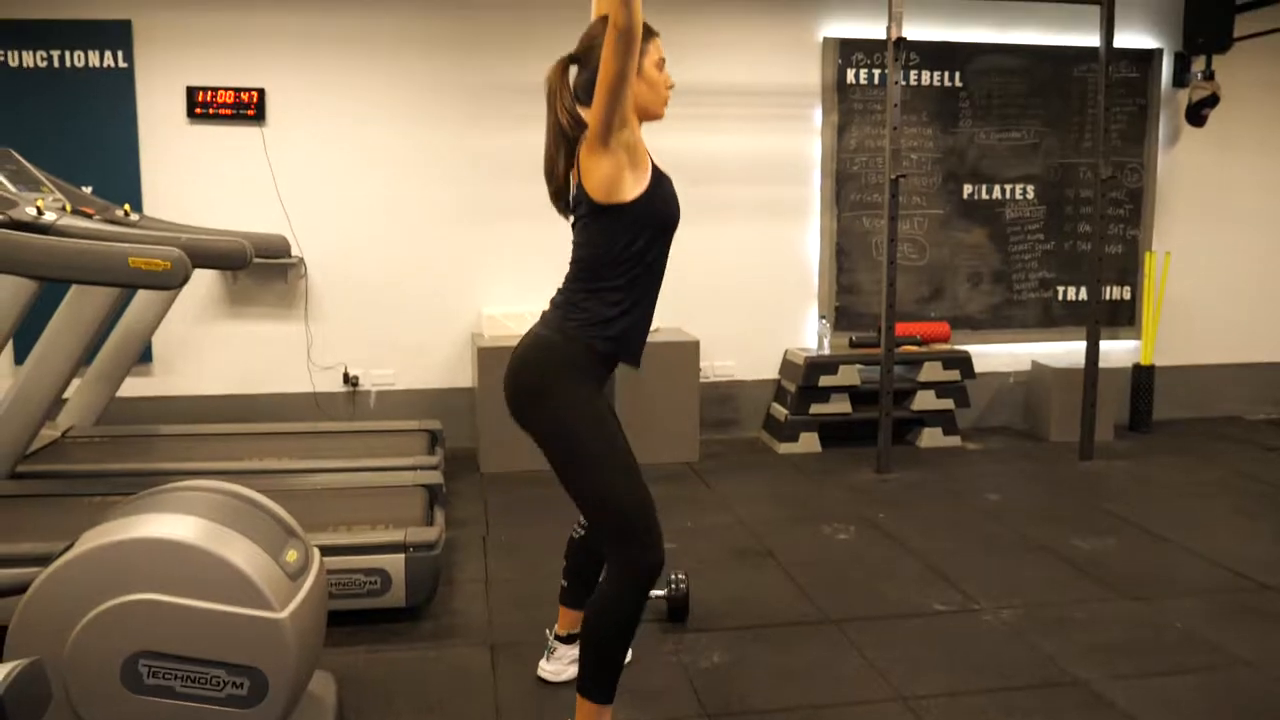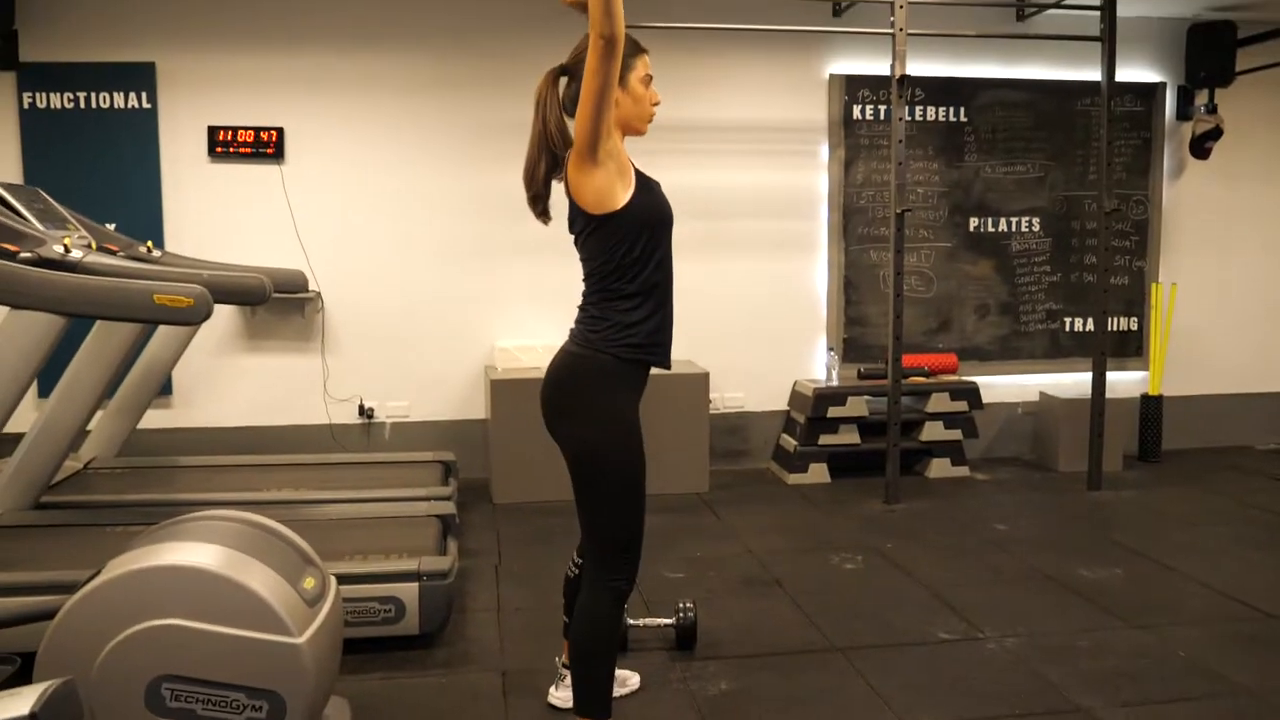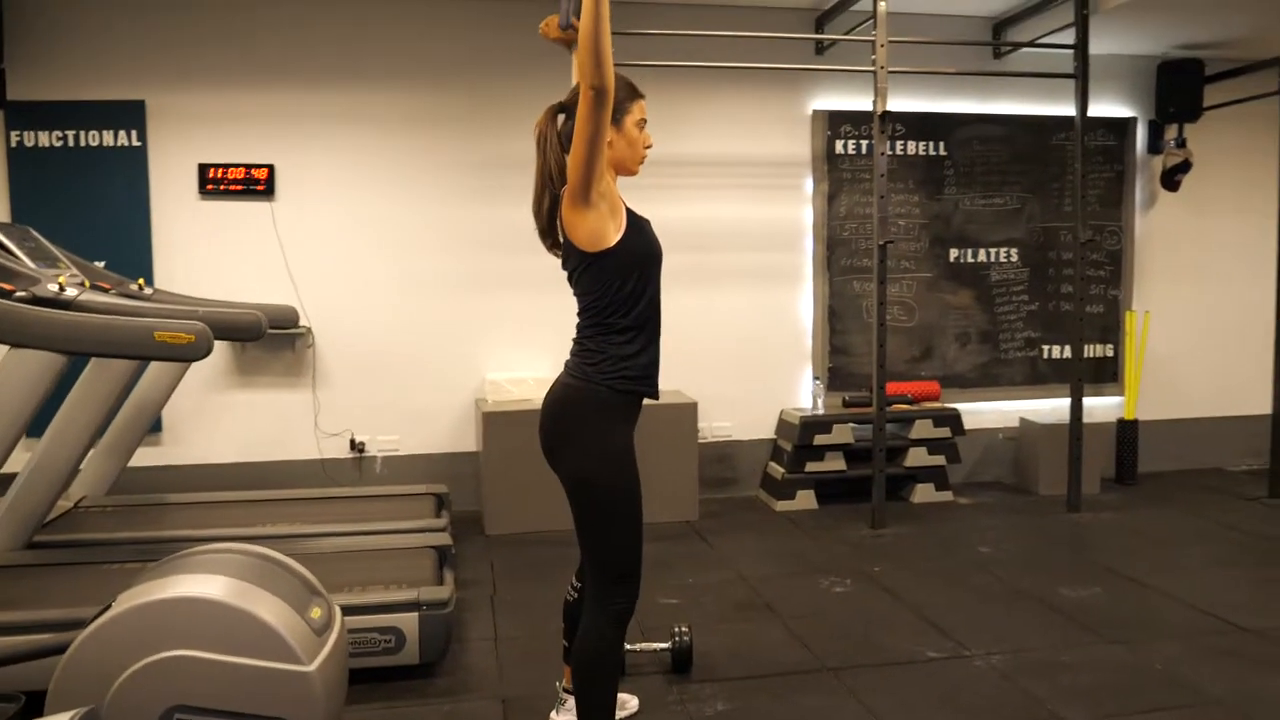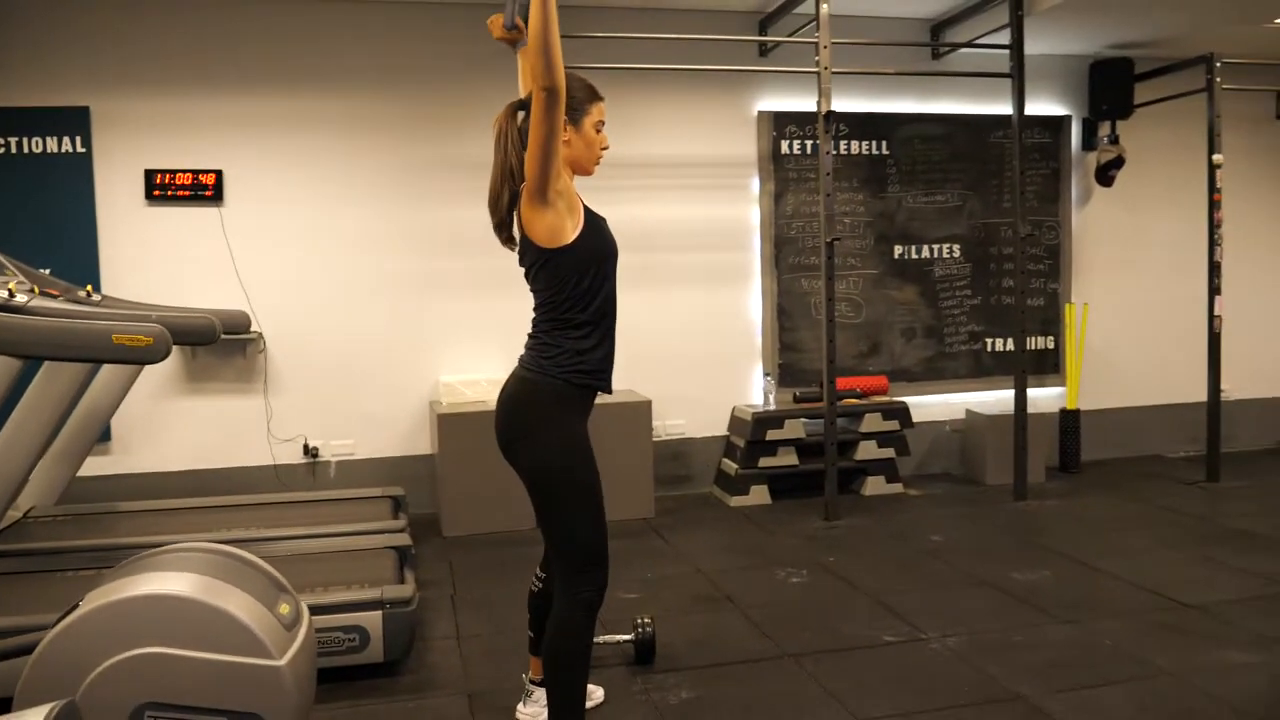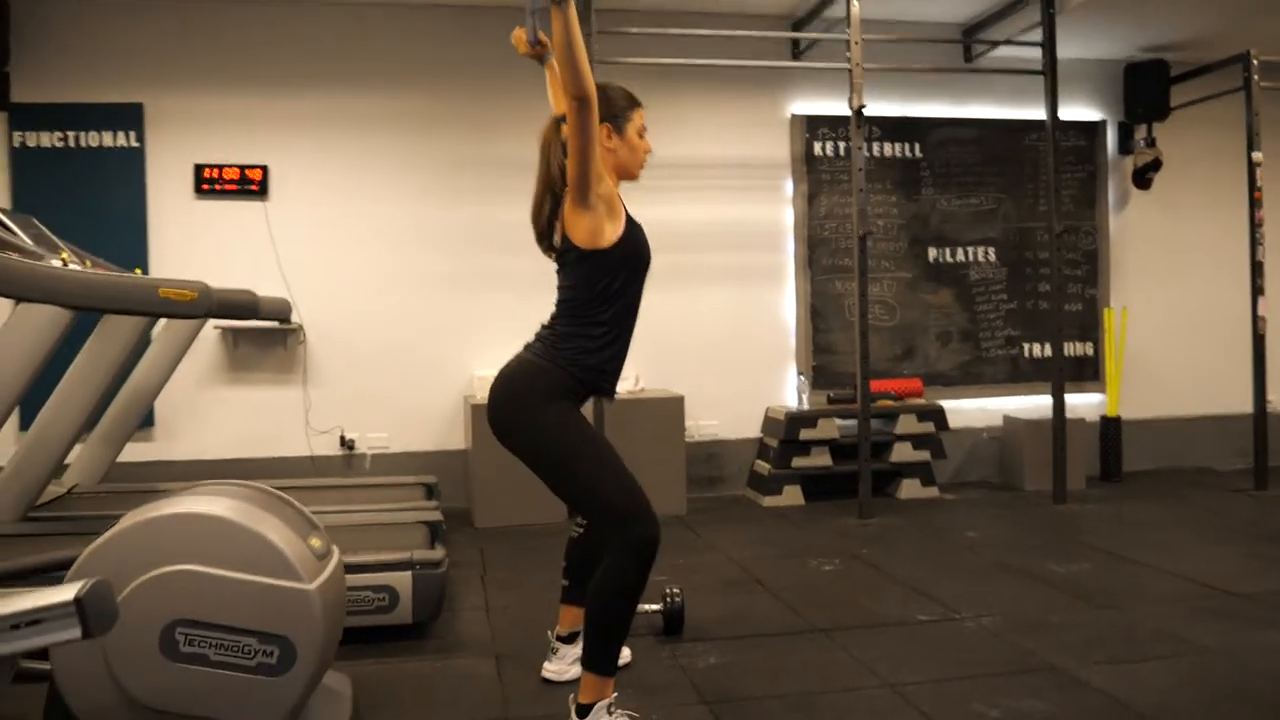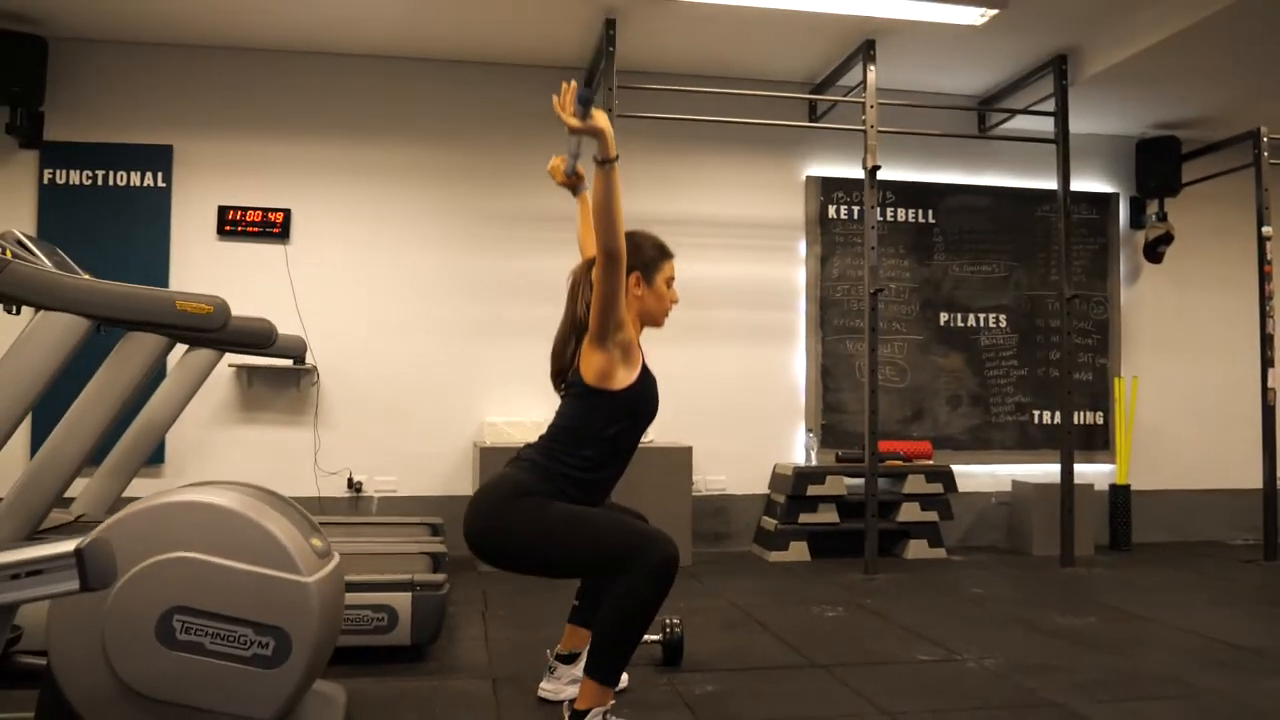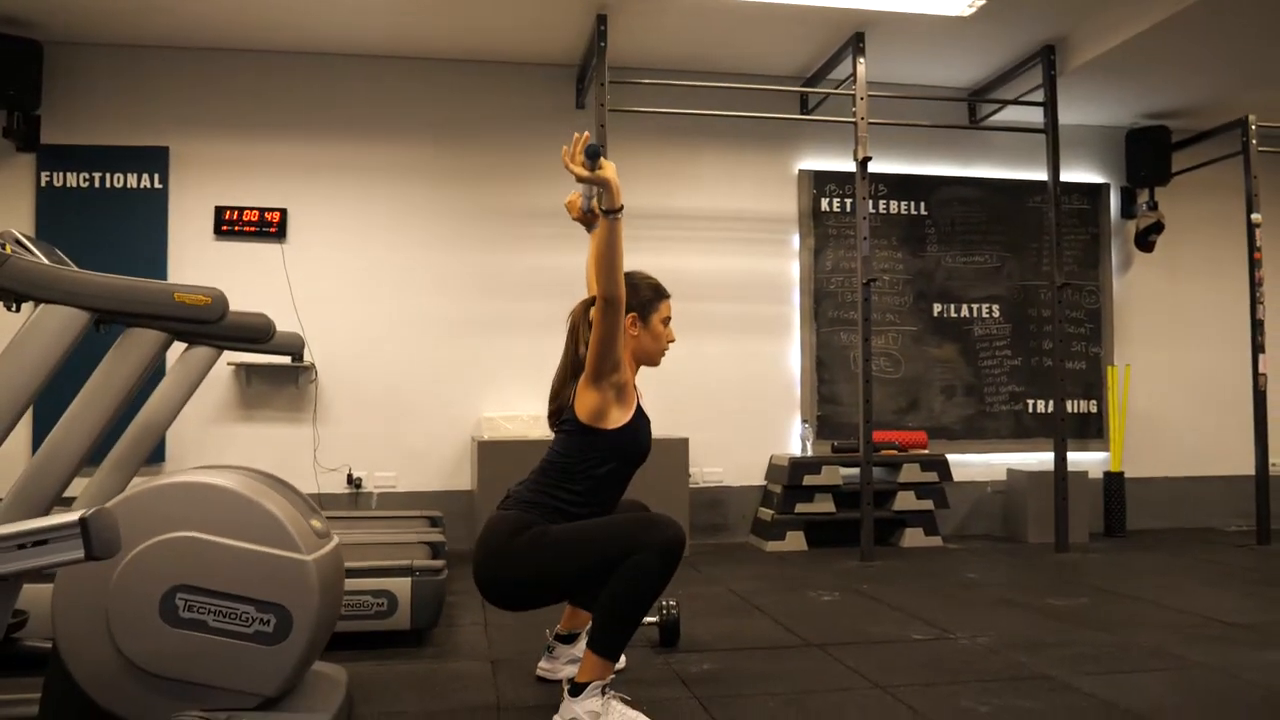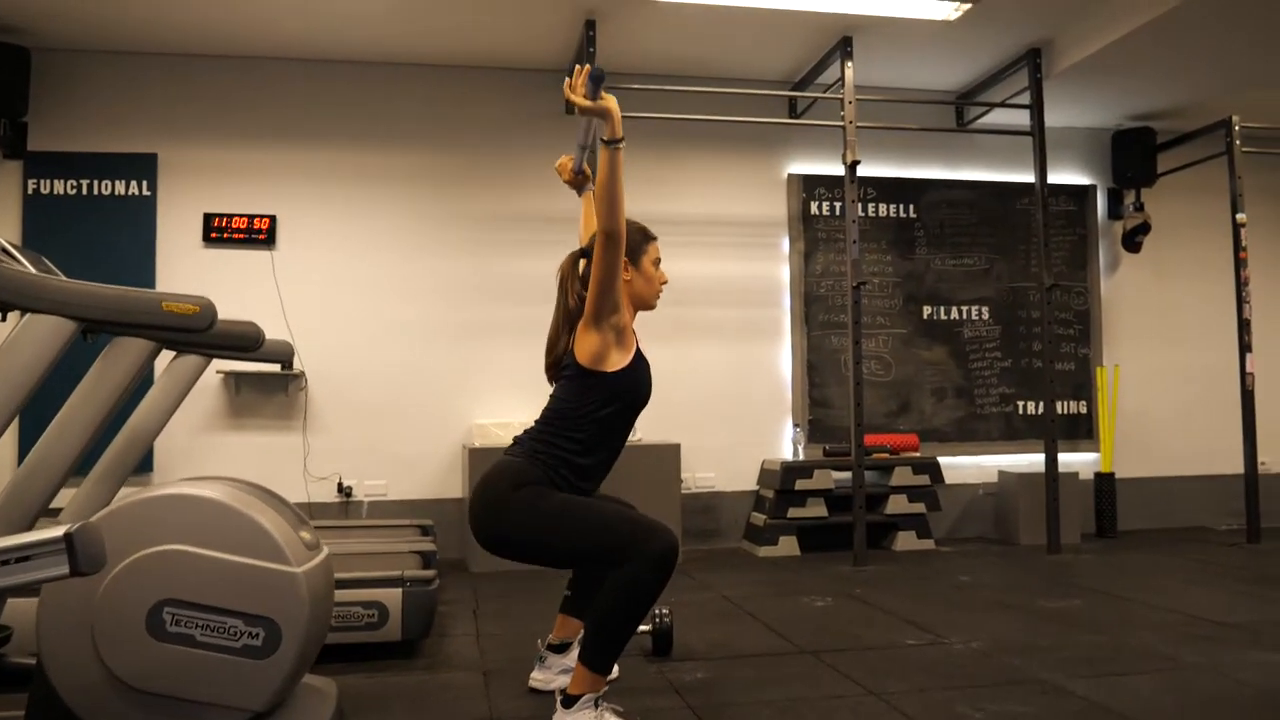
dt=0.4s
person 1, frame 1
left shoulder: (610, 140)
right shoulder: (612, 145)
left hip: (567, 367)
right hip: (559, 375)
left knee: (613, 500)
right knee: (639, 549)
left ankle: (568, 641)
person 1, frame 2
left shoulder: (606, 159)
right shoulder: (596, 160)
left hip: (597, 377)
right hip: (596, 383)
left knee: (602, 544)
right knee: (614, 564)
person 1, frame 3
left shoulder: (595, 196)
right shoulder: (587, 198)
left elbow: (594, 92)
right elbow: (596, 90)
left hip: (592, 408)
right hip: (592, 415)
left knee: (600, 569)
right knee: (614, 587)
person 1, frame 4
left shoulder: (551, 194)
right shoulder: (547, 195)
left elbow: (542, 95)
right elbow: (547, 90)
left hip: (545, 401)
right hip: (546, 407)
left knee: (565, 559)
right knee: (583, 576)
person 1, frame 5
left shoulder: (590, 198)
right shoulder: (593, 201)
left elbow: (571, 106)
right elbow: (581, 101)
left hip: (543, 391)
right hip: (536, 396)
left knee: (604, 509)
right knee: (633, 530)
left ankle: (568, 643)
person 1, frame 6
left shoulder: (610, 335)
right shoulder: (614, 343)
left elbow: (597, 251)
right elbow: (609, 254)
left wrist: (578, 190)
right wrist: (604, 151)
left hip: (525, 500)
right hip: (510, 513)
left knee: (627, 534)
right knee: (654, 556)
left ankle: (567, 663)
person 1, frame 7
left shoulder: (610, 373)
right shoulder: (608, 382)
left elbow: (606, 292)
right elbow: (609, 295)
left wrist: (595, 225)
right wrist: (610, 198)
left hip: (525, 536)
right hip: (513, 554)
left knee: (628, 521)
right knee: (660, 537)
left ankle: (565, 645)
person 1, frame 8
left shoulder: (605, 323)
right shoulder: (607, 327)
left elbow: (597, 238)
right elbow: (610, 236)
left wrist: (583, 188)
right wrist: (611, 133)
left hip: (525, 492)
right hip: (513, 501)
left knee: (618, 529)
right knee: (652, 547)
left ankle: (557, 654)
